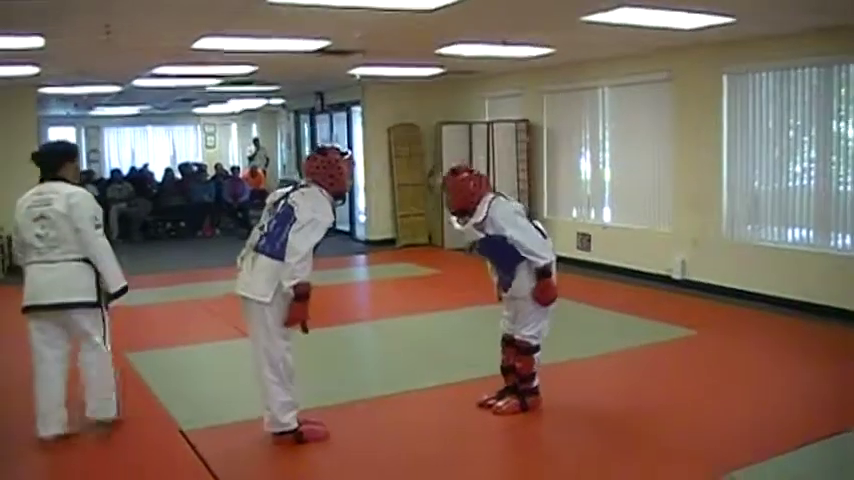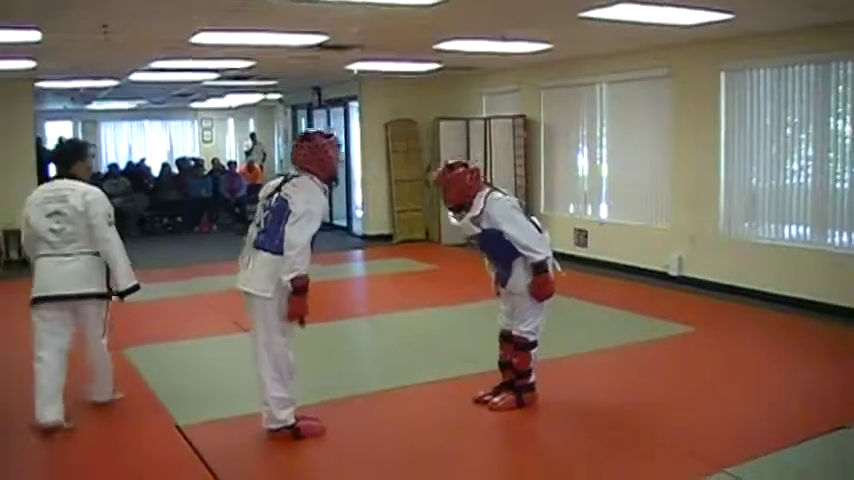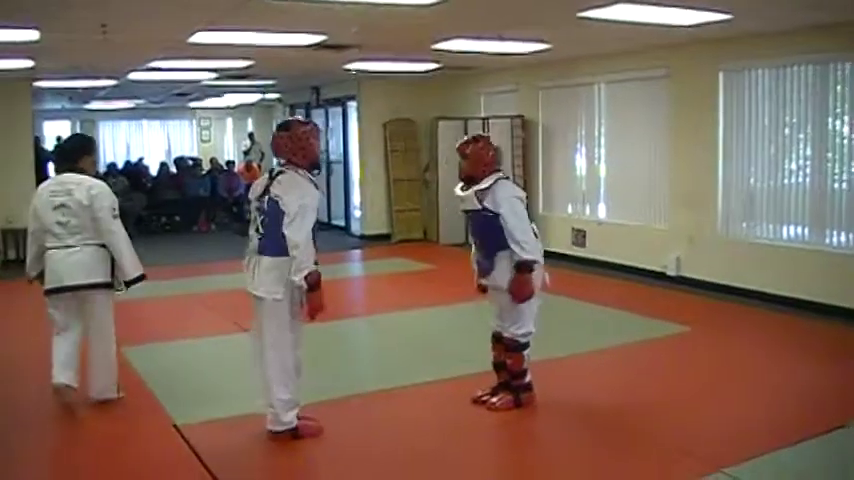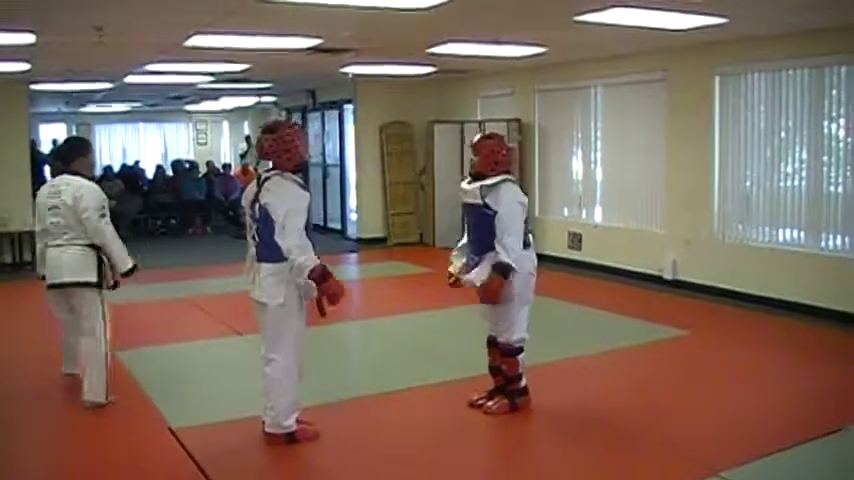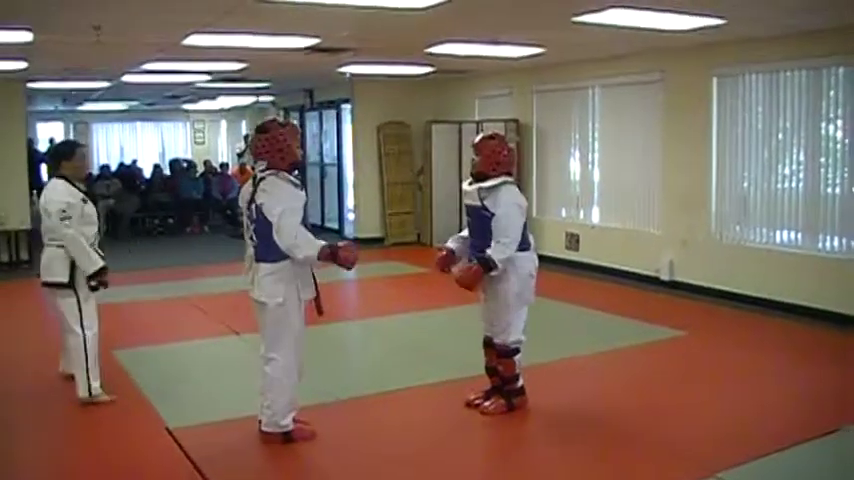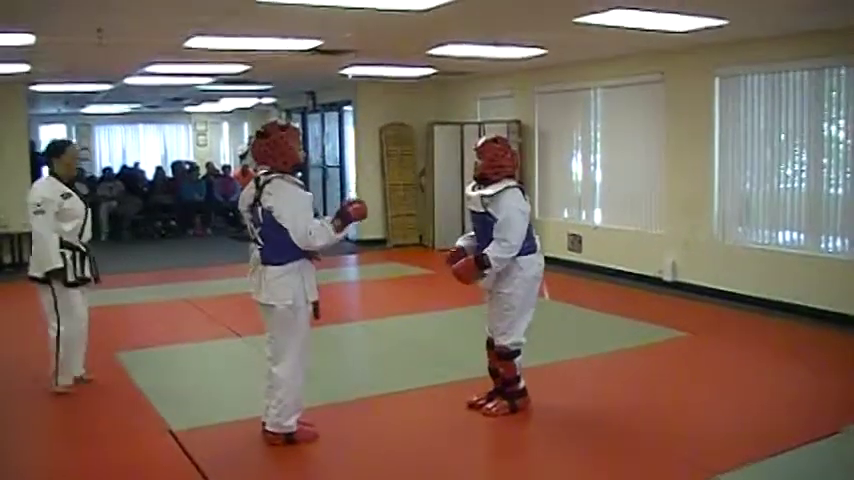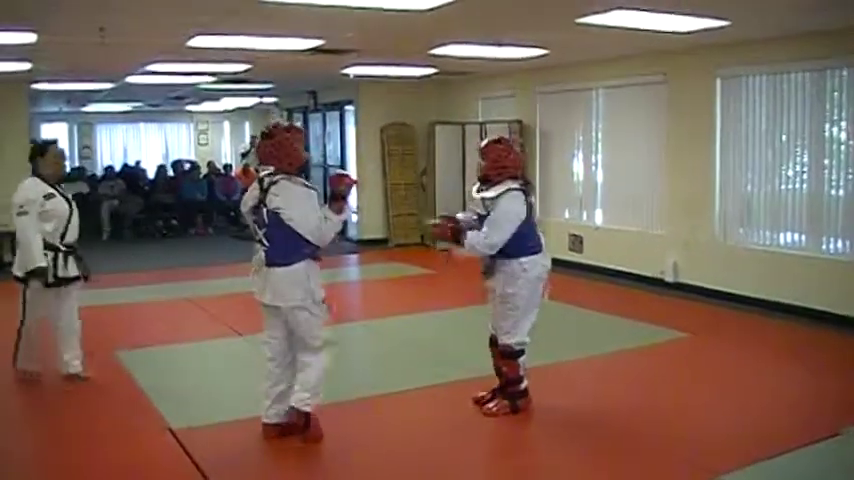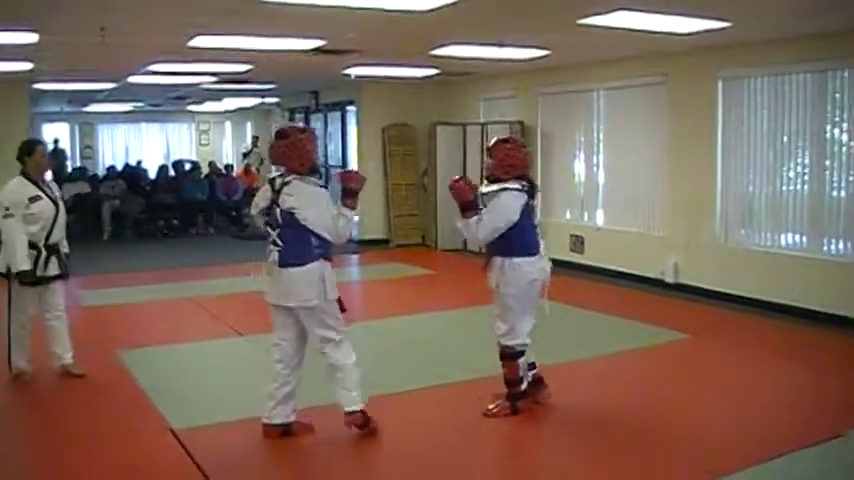
dt=0.2s
person 1, frame 1
left shoulder: (293, 193)
right shoulder: (319, 205)
left elbow: (262, 234)
right elbow: (298, 252)
right wrist: (301, 298)
left hip: (257, 275)
right hip: (270, 281)
left knee: (274, 352)
right knee: (275, 354)
left ankle: (284, 418)
right ankle: (286, 425)
person 1, frame 2
left shoulder: (282, 184)
right shoulder: (312, 193)
right elbow: (296, 245)
left wrist: (272, 275)
right wrist: (300, 290)
left hip: (257, 270)
right hip: (273, 276)
left knee: (272, 346)
right knee: (275, 348)
left ankle: (281, 413)
right ankle: (282, 421)
person 1, frame 3
left shoulder: (269, 180)
right shoulder: (302, 186)
left elbow: (261, 229)
right elbow: (298, 240)
left wrist: (283, 274)
right wrist: (313, 285)
left hip: (263, 270)
right hip: (281, 276)
left knee: (276, 348)
right knee: (281, 350)
left ankle: (281, 413)
right ankle: (283, 423)
person 1, frame 4
left shoulder: (260, 184)
right shoulder: (287, 189)
right elbow: (293, 243)
right wrist: (323, 276)
left hip: (266, 275)
right hip: (283, 280)
left knee: (277, 351)
right knee: (284, 353)
left ankle: (276, 417)
right ankle: (280, 426)
person 1, frame 5
left shoulder: (256, 184)
right shoulder: (282, 188)
right elbow: (291, 239)
right wrist: (333, 252)
left hip: (265, 274)
right hip: (282, 278)
left knee: (275, 350)
right knee: (284, 352)
left ankle: (273, 416)
right ankle: (277, 425)
person 1, frame 6
left shoulder: (256, 186)
right shoulder: (288, 191)
right elbow: (309, 237)
right wrist: (344, 217)
left hip: (268, 276)
right hip: (288, 279)
left knee: (279, 351)
right knee: (292, 354)
left ankle: (276, 418)
right ankle: (280, 425)
person 1, frame 7
left shoulder: (259, 187)
right shoulder: (295, 191)
right elbow: (322, 234)
right wrist: (339, 200)
left hip: (269, 277)
right hip: (295, 278)
left knee: (279, 350)
right knee: (315, 346)
left ankle: (275, 418)
right ankle: (301, 408)
person 1, frame 8
left shoulder: (269, 189)
right shoulder: (307, 191)
left elbow: (261, 219)
right elbow: (337, 231)
right wrist: (350, 195)
left hip: (279, 278)
right hip: (308, 279)
left knee: (286, 351)
right knee: (336, 343)
left ankle: (277, 419)
right ankle: (354, 408)
person 2, frame 1
left shoulder: (499, 211)
right shoulder: (472, 217)
left elbow: (534, 243)
left wrist: (545, 278)
right wrist: (501, 282)
left hip: (531, 277)
right hip: (513, 279)
left knee: (526, 335)
right knee: (509, 334)
left ankle: (528, 394)
right ankle: (512, 387)
person 2, frame 2
left shoulder: (495, 205)
right shoulder: (469, 211)
left elbow: (529, 238)
left wrist: (541, 273)
right wrist: (498, 277)
left hip: (528, 270)
right hip: (510, 273)
left knee: (523, 330)
right knee: (508, 328)
left ankle: (525, 390)
right ankle: (507, 383)
person 2, frame 3
left shoulder: (503, 190)
right shoulder: (472, 193)
left elbow: (522, 236)
left wrist: (524, 273)
right wrist: (481, 271)
left hip: (516, 269)
right hip: (497, 269)
left knee: (515, 329)
right knee: (500, 328)
left ankle: (522, 389)
right ankle: (504, 382)
person 2, frame 4
left shoulder: (507, 192)
right shoulder: (477, 189)
left elbow: (511, 242)
right elbow: (473, 234)
left wrist: (498, 277)
right wrist: (459, 264)
left hip: (509, 272)
right hip: (488, 270)
left knee: (509, 333)
right knee: (495, 332)
left ankle: (518, 393)
right ankle: (501, 387)
person 2, frame 5
left shoulder: (506, 194)
right shoulder: (480, 190)
left elbow: (506, 242)
right elbow: (475, 232)
left wrist: (479, 268)
right wrist: (453, 250)
left hip: (511, 271)
right hip: (493, 272)
left knee: (505, 333)
right knee: (491, 332)
left ankle: (514, 393)
right ankle: (497, 387)
person 2, frame 6
left shoulder: (510, 198)
right shoulder: (484, 192)
left elbow: (507, 245)
left wrist: (473, 263)
right wrist: (463, 250)
left hip: (517, 273)
right hip: (500, 274)
left knee: (507, 335)
right knee: (495, 333)
left ankle: (516, 394)
right ankle: (500, 388)
person 2, frame 7
left shoulder: (510, 200)
right shoulder: (497, 192)
left elbow: (487, 243)
right elbow: (486, 227)
left wrist: (454, 236)
right wrist: (459, 225)
left hip: (522, 272)
right hip: (509, 270)
left knee: (509, 333)
right knee: (499, 331)
left ankle: (516, 394)
right ankle: (507, 385)
person 2, frame 8
left shoulder: (508, 198)
right shoulder: (517, 189)
left elbow: (478, 235)
right elbow: (492, 223)
left wrist: (467, 204)
right wrist: (473, 198)
left hip: (517, 270)
right hip: (525, 266)
left knee: (511, 334)
right knee: (515, 328)
left ankle: (518, 395)
right ankle: (534, 383)
person 3, frame 1
left shoulder: (25, 201)
right shoulder: (78, 197)
left elbow: (20, 249)
right elbow: (96, 244)
right wrist: (115, 283)
left hip: (39, 285)
right hip: (76, 282)
left knee: (48, 357)
right knee: (96, 350)
left ankle: (51, 426)
right ankle: (102, 411)
person 3, frame 2
left shoulder: (36, 197)
right shoulder: (91, 195)
left elbow: (29, 243)
right elbow: (108, 241)
right wrist: (124, 281)
left hip: (48, 277)
right hip: (86, 275)
left knee: (48, 346)
right knee: (95, 339)
left ankle: (48, 413)
right ankle: (101, 393)
person 3, frame 3
left shoulder: (43, 190)
right shoulder: (97, 189)
left elbow: (35, 234)
right elbow: (114, 233)
left wrist: (35, 268)
right wrist: (131, 271)
left hip: (58, 267)
right hip: (92, 266)
left knee: (65, 329)
right knee: (101, 330)
left ankle: (63, 381)
right ankle: (102, 390)
person 3, frame 4
left shoulder: (46, 190)
right shoulder: (87, 189)
left elbow: (41, 232)
right elbow: (103, 232)
left wrist: (43, 266)
right wrist: (124, 264)
left hip: (58, 265)
right hip: (85, 265)
left knee: (74, 324)
right knee: (95, 329)
left ankle: (74, 368)
right ankle: (96, 393)
person 3, frame 5
left shoulder: (67, 190)
right shoulder: (62, 193)
right elbow: (71, 236)
right wrist: (95, 267)
left hip: (71, 266)
right hip: (68, 268)
left knee: (78, 324)
right knee: (83, 327)
left ankle: (70, 367)
right ankle: (89, 390)
person 3, frame 6
left shoulder: (70, 189)
right shoulder: (44, 189)
right elbow: (43, 232)
left wrist: (84, 261)
right wrist: (54, 266)
left hip: (75, 262)
right hip: (57, 264)
left knee: (79, 320)
right knee: (62, 322)
left ankle: (74, 369)
right ankle: (59, 379)
person 3, frame 7
left shoulder: (57, 189)
right shoulder: (29, 190)
right elbow: (27, 231)
left wrist: (73, 257)
right wrist: (38, 265)
left hip: (65, 262)
right hip: (39, 263)
left knee: (70, 317)
right knee: (32, 318)
left ankle: (72, 366)
right ankle: (24, 364)
person 3, frame 8
left shoulder: (49, 186)
left wrist: (61, 250)
right wrist: (21, 267)
left hip: (49, 259)
right hip: (25, 261)
left knee: (56, 312)
right knee: (21, 316)
left ankle: (65, 362)
